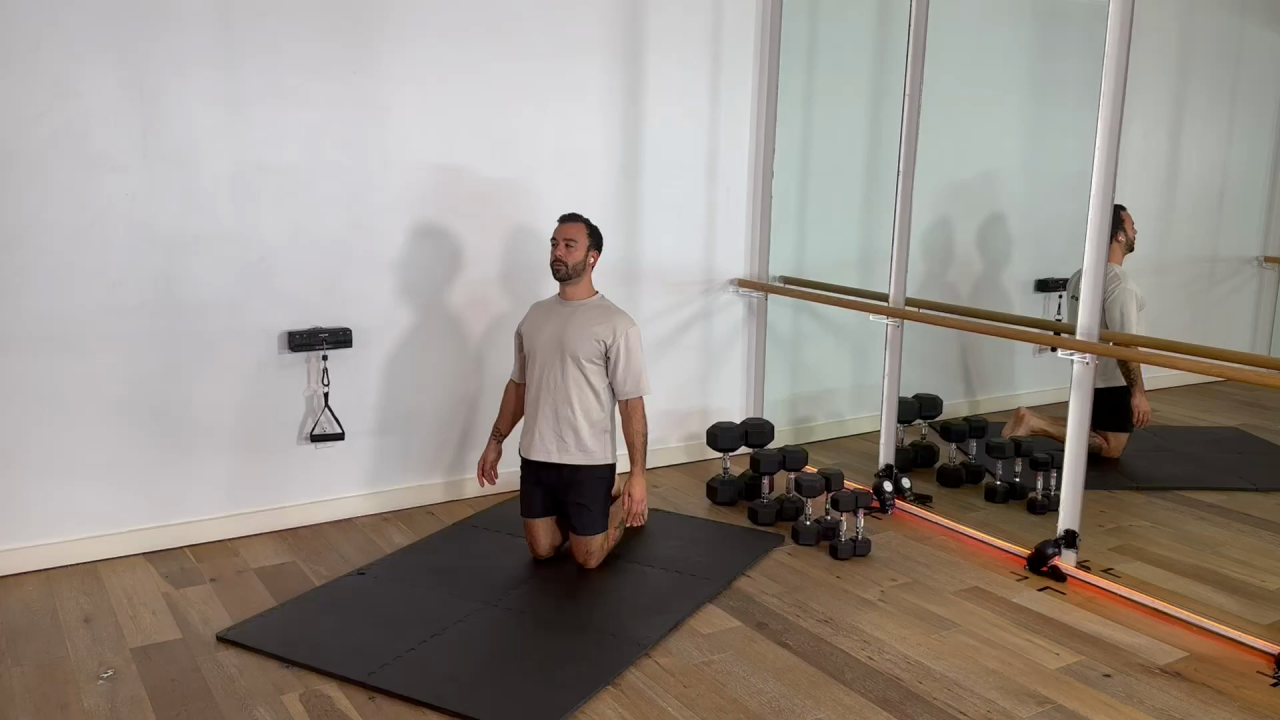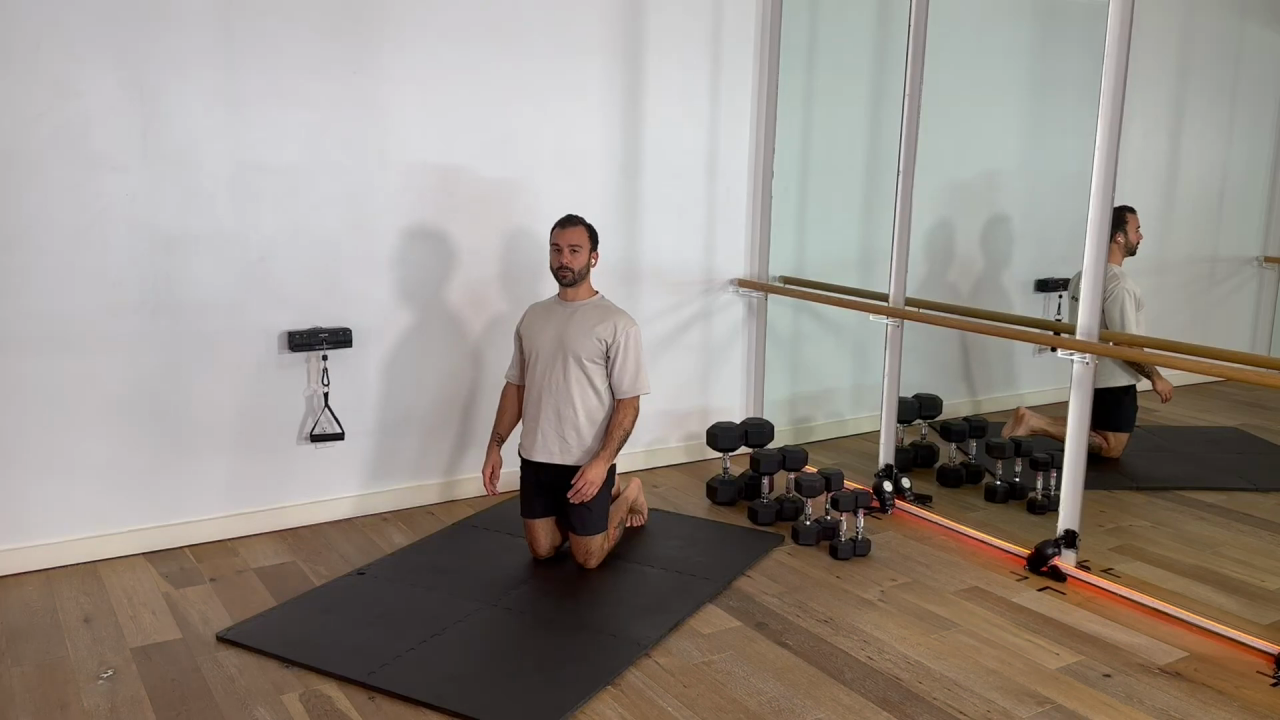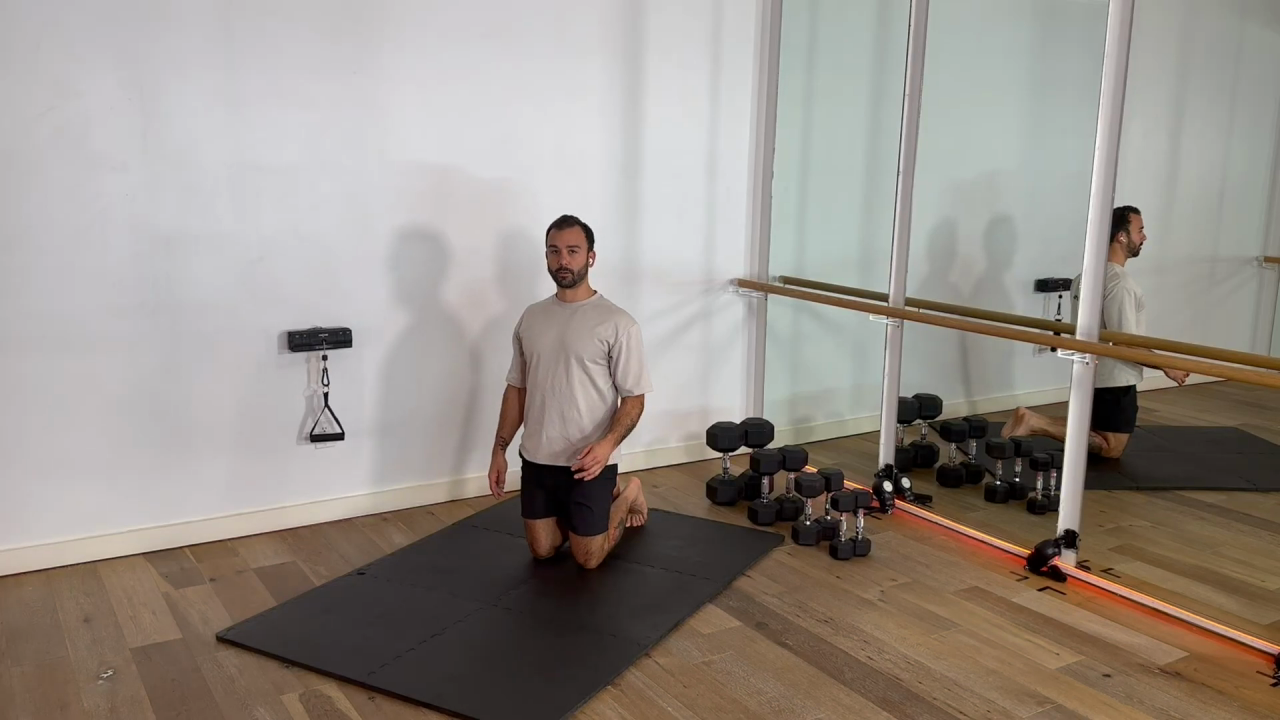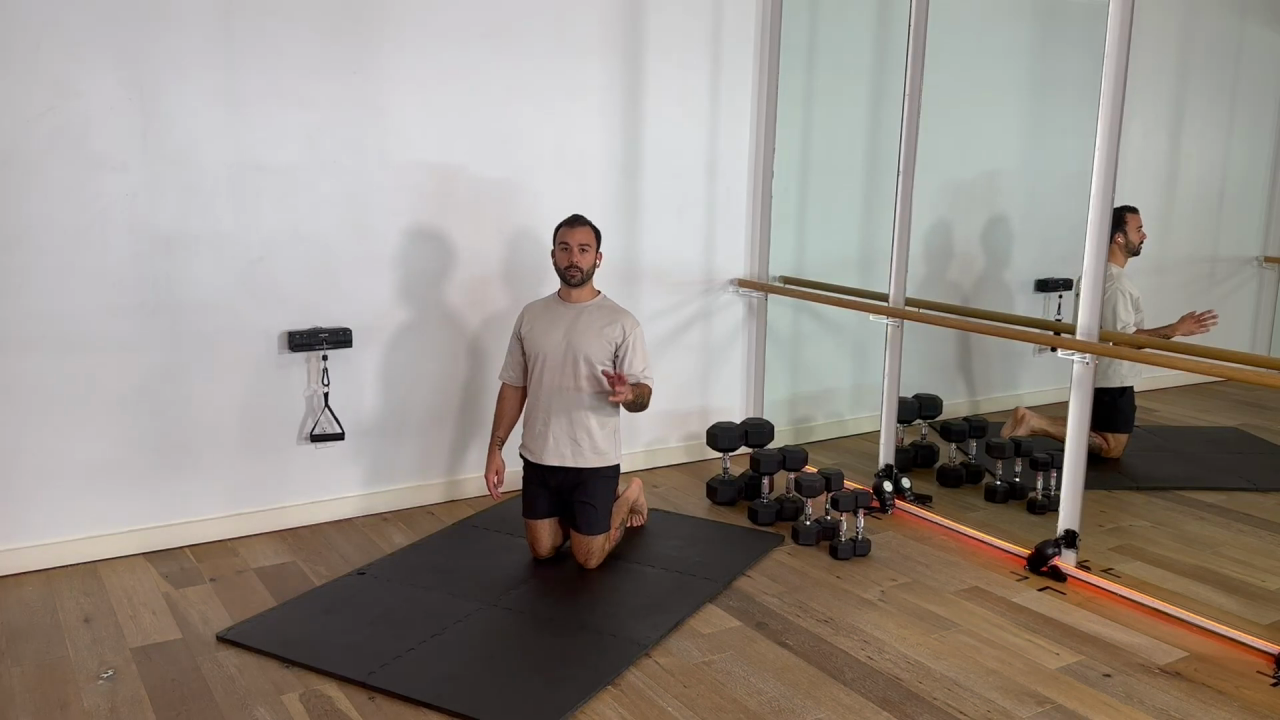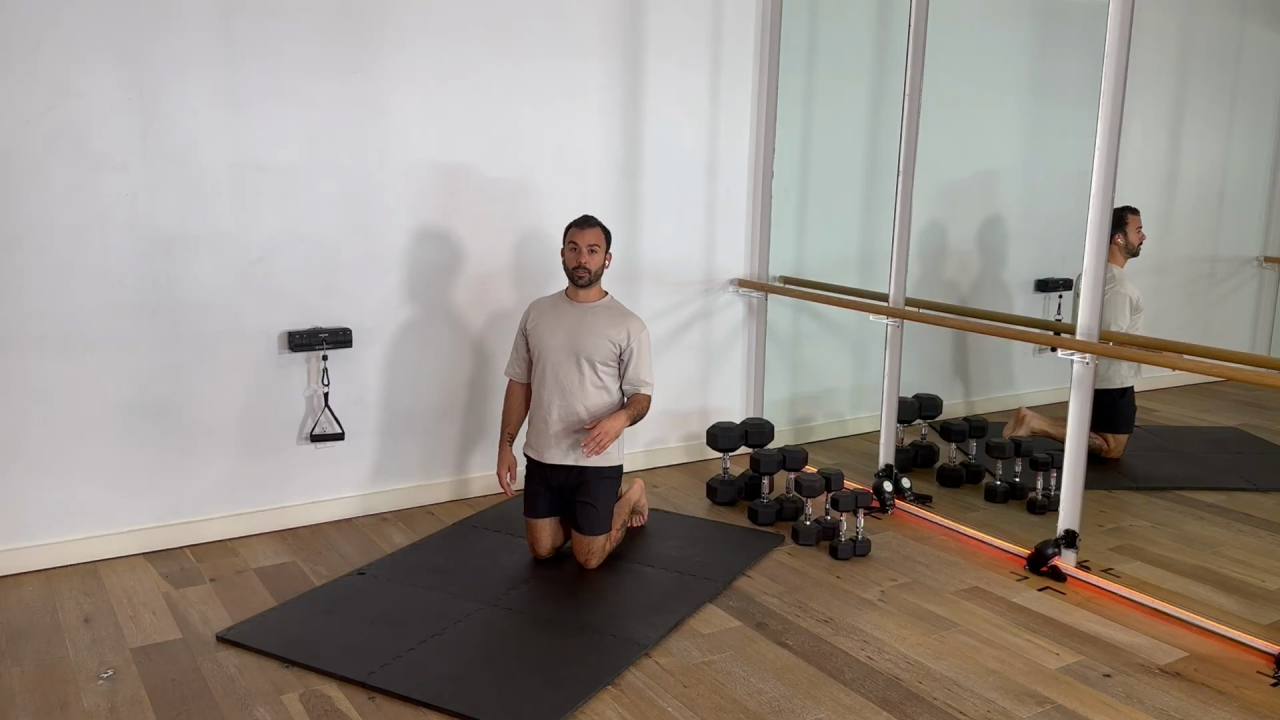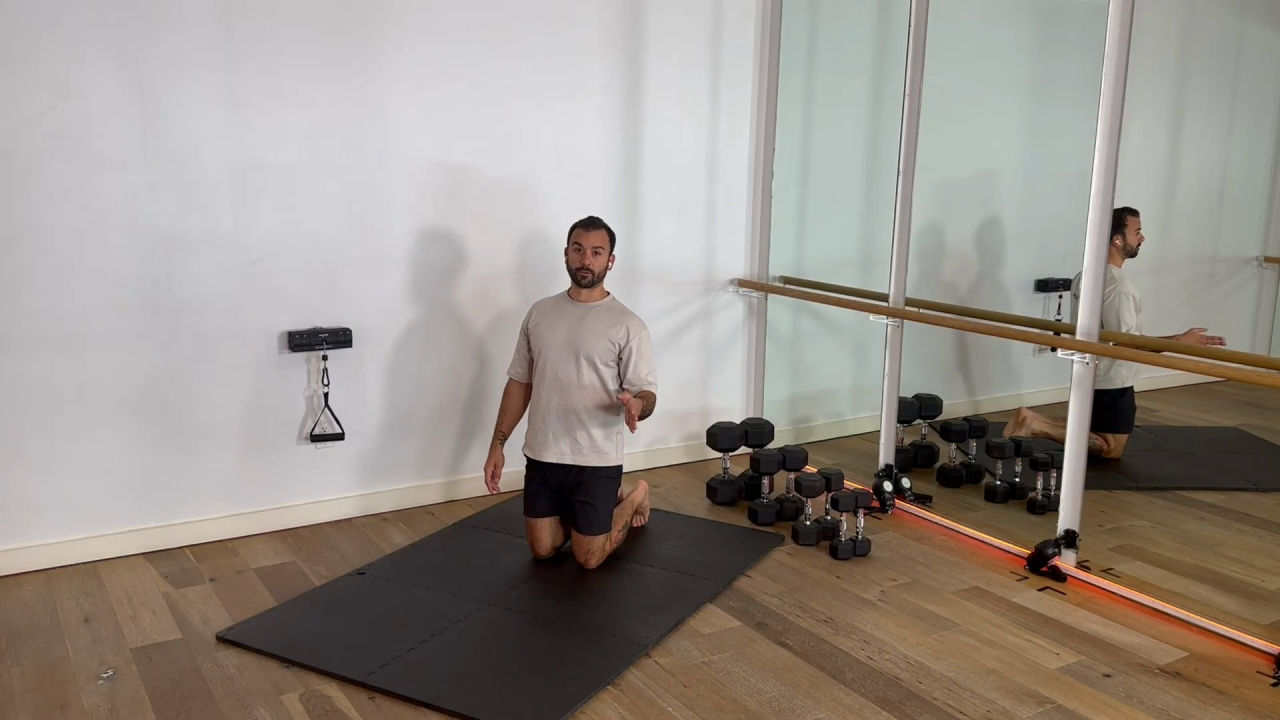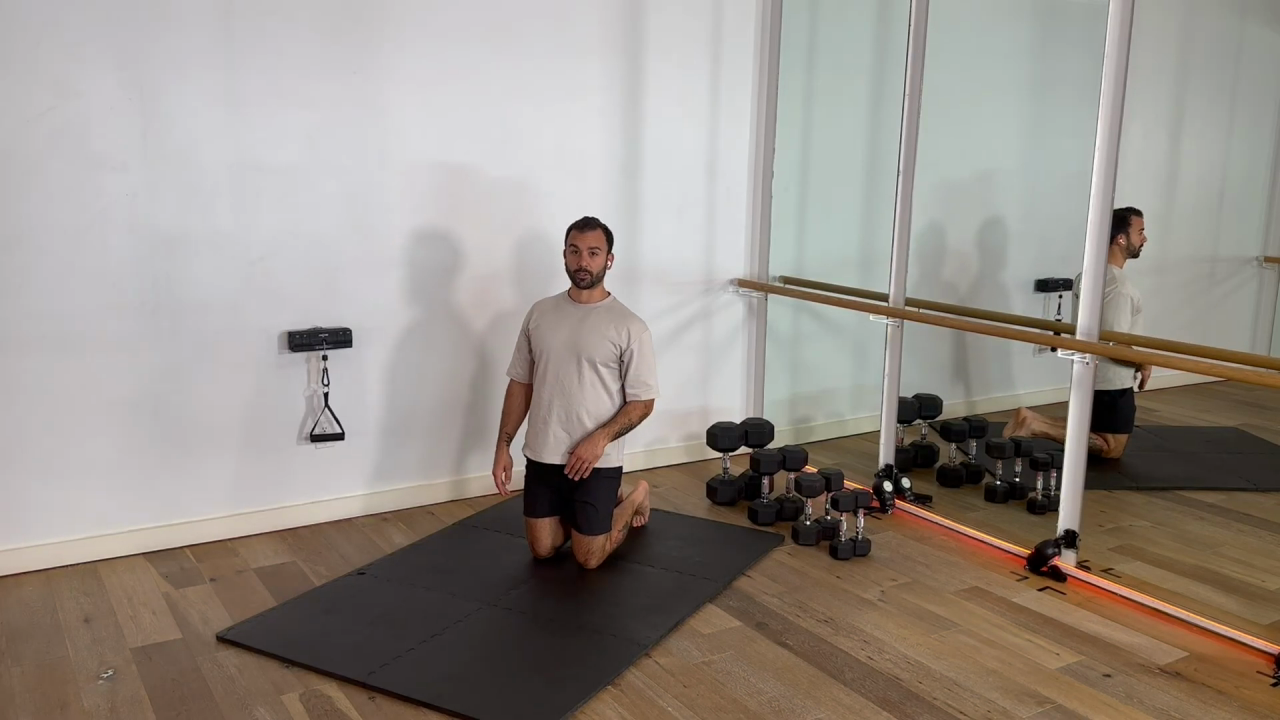
dt=0.5s
person 1, frame 1
left shoulder: (616, 324)
right shoulder: (535, 315)
left elbow: (631, 403)
right elbow: (518, 384)
left wrist: (637, 473)
right wrist: (495, 441)
left hip: (588, 461)
right hip: (537, 457)
left knee: (588, 558)
right knee: (542, 550)
left ankle: (621, 499)
right ankle: (605, 500)
person 1, frame 2
left shoulder: (617, 323)
right shoulder: (533, 316)
left elbow: (628, 403)
right elbow: (516, 387)
left wrist: (602, 462)
right wrist: (495, 446)
left hip: (586, 463)
right hip: (536, 458)
left knee: (588, 558)
right knee: (542, 550)
left ankle: (628, 496)
right ankle: (605, 498)
person 1, frame 3
left shoulder: (617, 323)
right shoulder: (531, 317)
left elbow: (634, 397)
right elbow: (516, 389)
left wrist: (608, 443)
right wrist: (499, 450)
left hip: (588, 462)
right hip: (536, 458)
left knee: (587, 558)
right knee: (542, 550)
left ankle: (628, 494)
right ankle: (606, 498)
person 1, frame 4
left shoulder: (621, 322)
right shoulder: (531, 315)
left elbow: (643, 395)
right elbow: (513, 387)
left wrist: (628, 393)
right wrist: (495, 448)
left hip: (594, 461)
right hip: (539, 458)
left knee: (588, 558)
right knee: (542, 550)
left ankle: (629, 496)
right ankle: (606, 500)
person 1, frame 5
left shoulder: (627, 325)
right shoulder: (536, 312)
left elbow: (641, 395)
right elbow: (519, 383)
left wrist: (622, 417)
right wrist: (505, 446)
left hip: (596, 461)
right hip: (542, 456)
left knee: (588, 559)
right knee: (542, 549)
left ankle: (631, 496)
right ankle: (601, 505)
person 1, frame 6
left shoulder: (627, 325)
right shoulder: (540, 312)
left elbow: (646, 394)
right elbow: (519, 383)
left wrist: (636, 404)
right wrist: (497, 444)
left hip: (595, 460)
right hip: (542, 455)
left knee: (588, 558)
right knee: (542, 550)
left ankle: (634, 498)
right ankle: (607, 504)
person 1, frame 7
left shoulder: (629, 326)
right shoulder: (539, 313)
left elbow: (643, 401)
right elbow: (521, 383)
left wrist: (600, 439)
right wrist: (503, 444)
left hip: (597, 461)
right hip: (542, 456)
left knee: (588, 558)
right knee: (543, 549)
left ankle: (635, 498)
right ankle: (607, 503)
person 2, frame 1
left shoulder: (1081, 276)
right shoulder: (1120, 284)
right wrist: (1138, 393)
right hip: (1112, 381)
left knee: (1093, 432)
right knee: (1110, 448)
left ankle: (1033, 420)
right ankle: (1036, 424)
person 2, frame 2
left shoulder: (1083, 275)
right shoulder: (1118, 283)
right wrist: (1156, 379)
right hip: (1113, 380)
left knee: (1097, 435)
right knee: (1110, 447)
left ankle: (1033, 421)
right ankle: (1036, 424)
person 2, frame 3
right shoulder: (1120, 283)
right wrist: (1166, 366)
left hip: (1091, 374)
right hip: (1114, 380)
left knee: (1095, 432)
right knee: (1110, 448)
left ankle: (1034, 421)
right ankle: (1037, 424)
person 2, frame 4
right shoulder: (1116, 282)
right elbow: (1123, 337)
right wrist: (1175, 330)
left hip: (1097, 374)
right hip: (1112, 379)
left knee: (1099, 435)
right knee: (1110, 448)
left ankle: (1034, 421)
right ankle: (1037, 424)
person 2, frame 5
right shoulder: (1117, 284)
left hip: (1093, 375)
right hip: (1114, 380)
left knee: (1093, 431)
right knee: (1111, 449)
left ankle: (1035, 421)
right ankle: (1038, 424)
person 2, frame 6
right shoulder: (1117, 286)
right wrist: (1182, 340)
left hip: (1090, 375)
right hip: (1111, 381)
left knee: (1095, 435)
right knee: (1110, 449)
left ankle: (1035, 421)
right ankle: (1037, 425)
person 2, frame 7
right shoulder: (1118, 286)
right wrist: (1143, 365)
right hip: (1112, 382)
left knee: (1091, 430)
right knee: (1111, 449)
left ankle: (1033, 421)
right ankle: (1037, 426)
